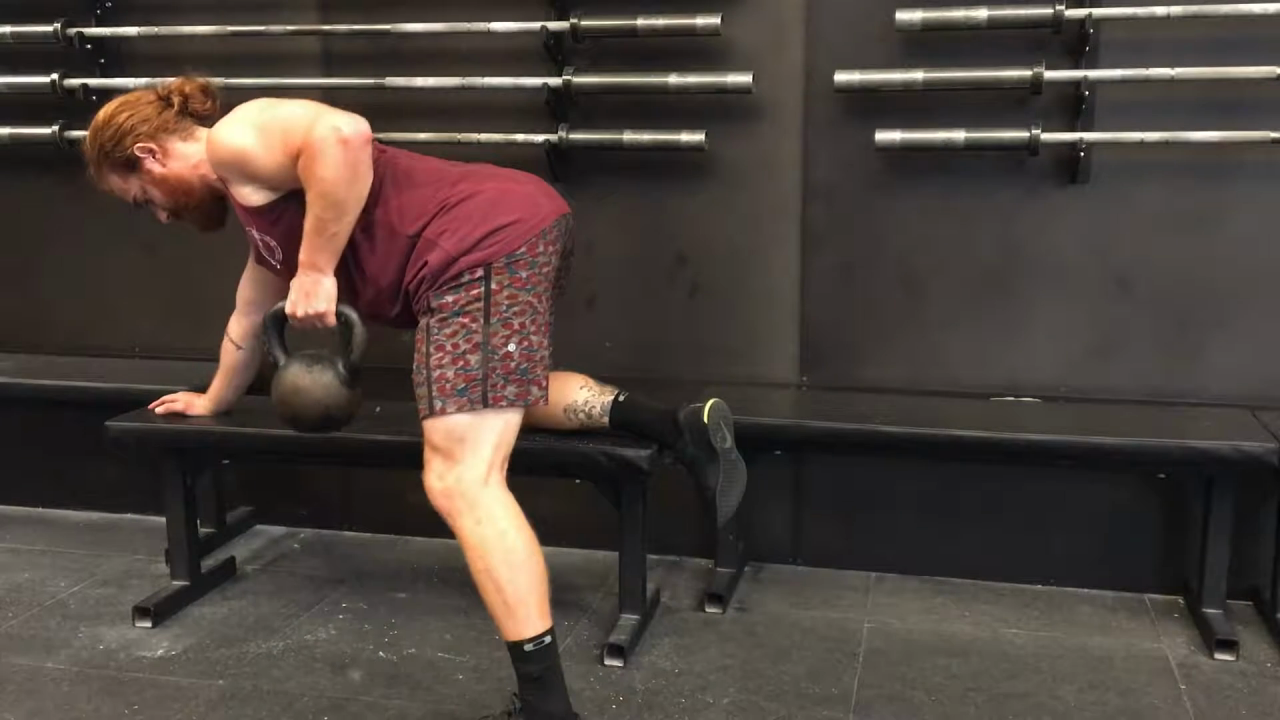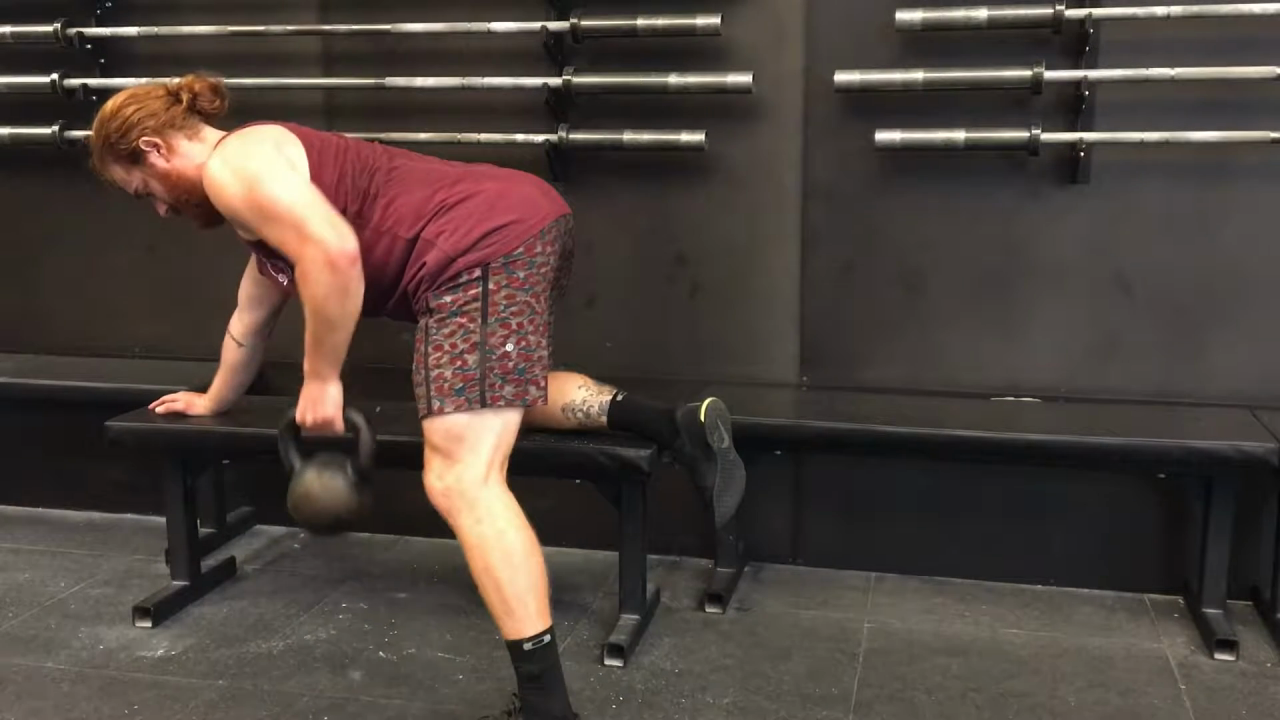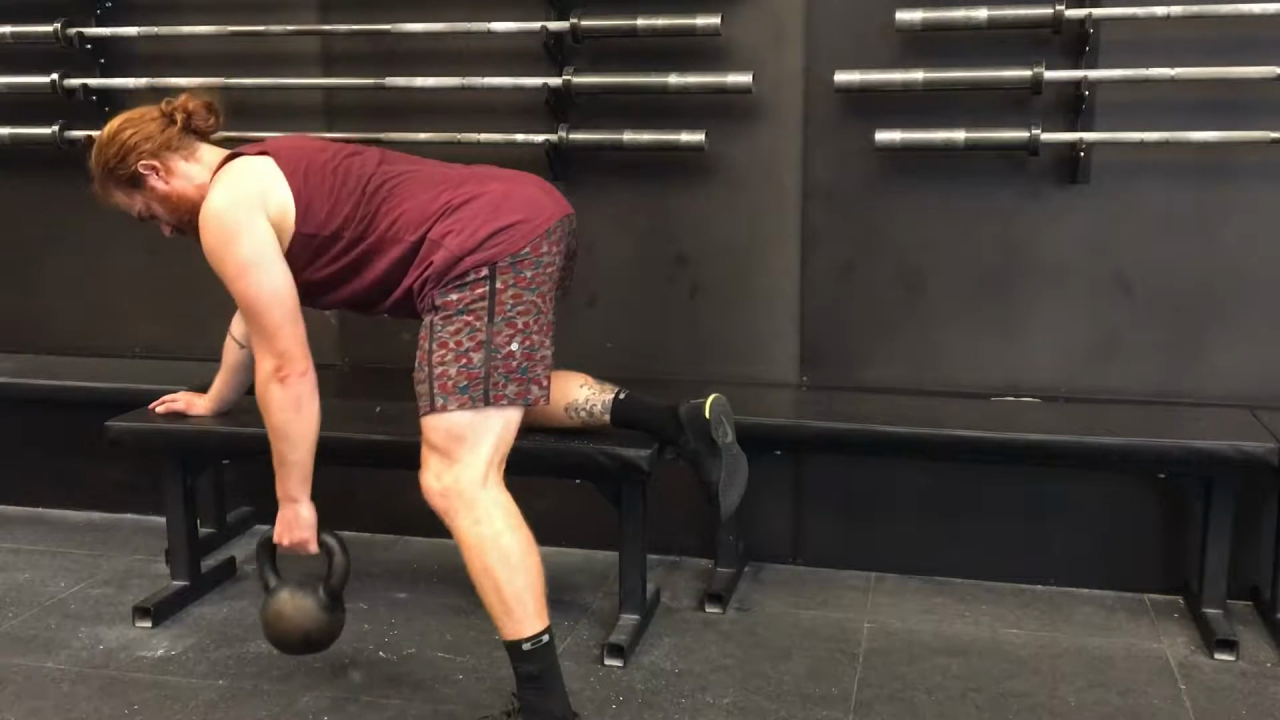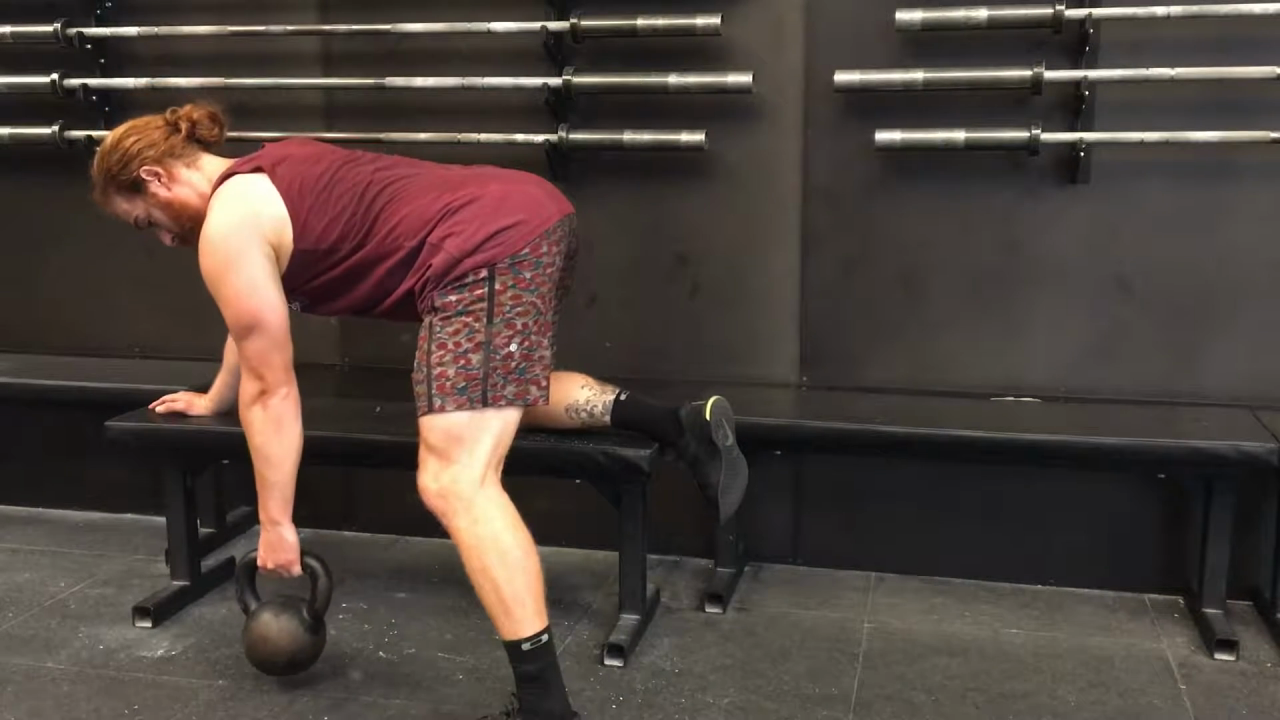
dt=0.5s
person 1, frame 1
left shoulder: (237, 141)
right shoulder: (256, 191)
left elbow: (345, 136)
right elbow: (250, 315)
left wrist: (316, 270)
right wrist: (214, 400)
left hip: (484, 245)
right hip: (522, 218)
left knee: (461, 483)
right knee: (499, 392)
right ankle: (681, 428)
person 1, frame 2
left shoulder: (233, 167)
right shoulder: (260, 174)
left elbow: (337, 257)
right elbow: (254, 311)
left wrist: (321, 382)
right wrist: (214, 400)
left hip: (482, 245)
right hip: (525, 215)
left knee: (461, 485)
right knee: (499, 393)
right ankle: (678, 426)
person 1, frame 3
left shoulder: (226, 207)
right shoulder: (263, 173)
left elbow: (287, 368)
right elbow: (257, 317)
left wrist: (294, 503)
right wrist: (214, 400)
left hip: (486, 249)
right hip: (529, 213)
left knee: (458, 483)
right knee: (497, 391)
right ankle: (680, 421)
person 1, frame 4
left shoulder: (228, 228)
right shoulder: (267, 176)
left elbow: (270, 389)
right elbow: (257, 328)
left wrist: (275, 525)
right wrist: (213, 400)
left hip: (486, 250)
right hip: (530, 211)
left knee: (455, 484)
right knee: (499, 394)
right ankle: (682, 423)
